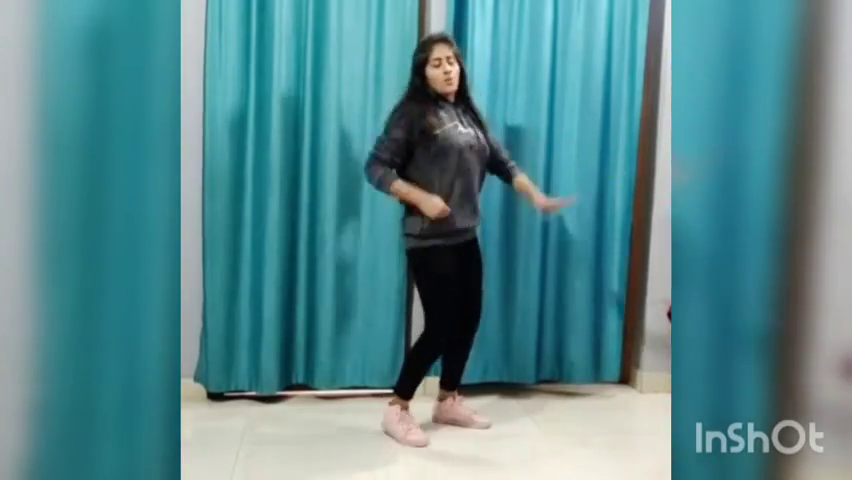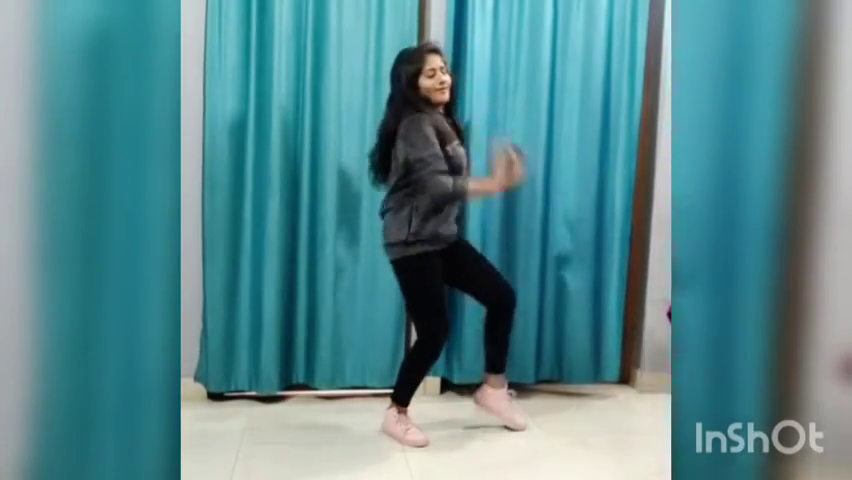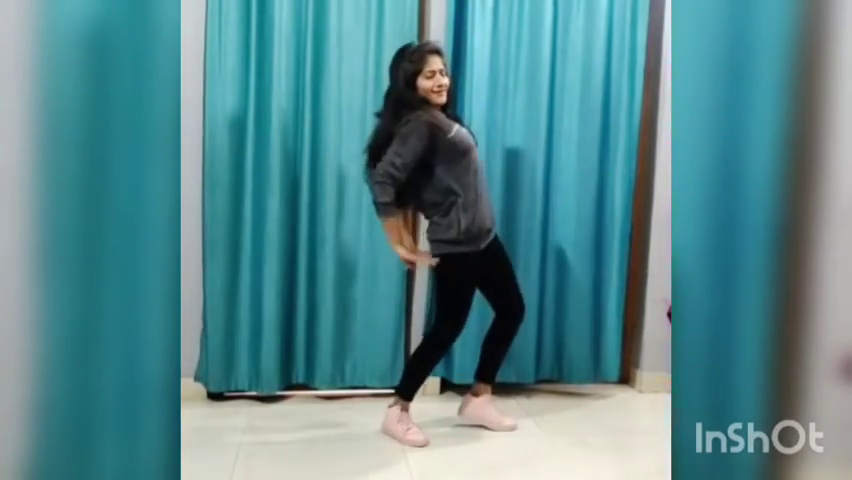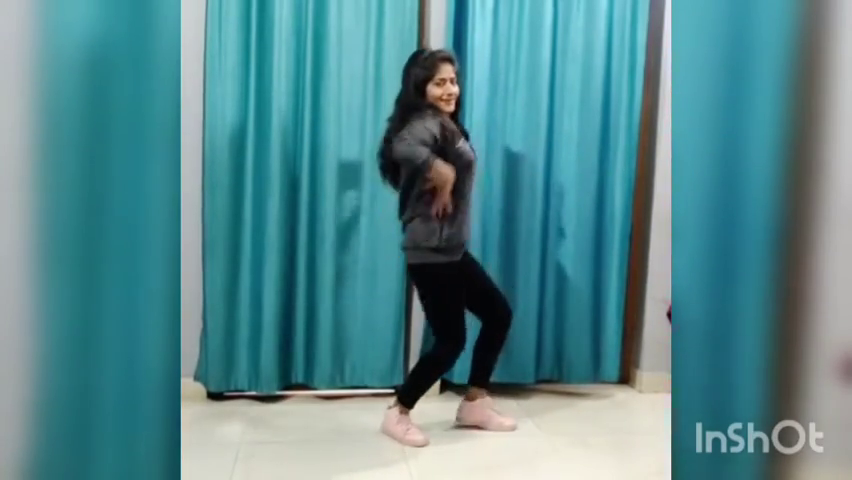
dt=0.3s
person 1, frame 1
left shoulder: (471, 114)
right shoulder: (412, 114)
left elbow: (499, 161)
right elbow: (377, 168)
left wrist: (535, 194)
right wrist: (420, 197)
left hip: (465, 236)
right hip: (429, 238)
left knee: (467, 320)
right knee: (441, 325)
left ankle: (448, 400)
right ankle: (396, 411)
person 1, frame 2
left shoulder: (444, 124)
right shoulder: (415, 125)
left elbow: (453, 179)
right elbow: (436, 184)
left wrist: (501, 167)
right wrist: (493, 185)
left hip: (444, 239)
right hip: (412, 244)
left knee: (503, 298)
right knee: (434, 330)
left ankle: (493, 388)
right ankle: (396, 414)
person 1, frame 3
left shoulder: (436, 120)
right shoulder: (418, 124)
left elbow: (405, 185)
right elbow: (383, 181)
left wrist: (410, 233)
right wrist: (399, 242)
left hip: (481, 236)
right hip: (456, 242)
left knee: (512, 309)
right knee: (447, 327)
left ankle: (478, 400)
right ankle: (397, 412)
person 1, frame 4
left shoulder: (442, 126)
right shoulder: (427, 123)
right elbow: (405, 149)
right wrist: (444, 176)
left hip: (450, 250)
right hip: (431, 252)
left knee: (499, 313)
right knee: (450, 340)
left ankle: (475, 404)
right ankle: (397, 414)
